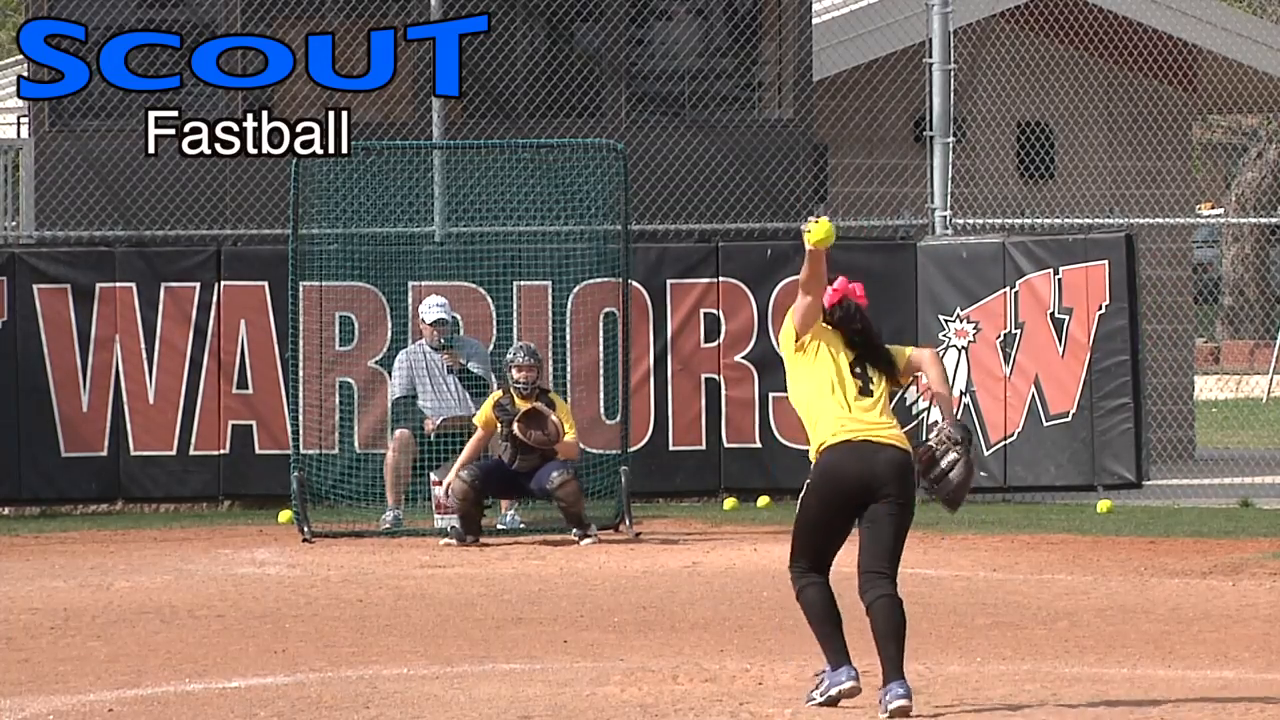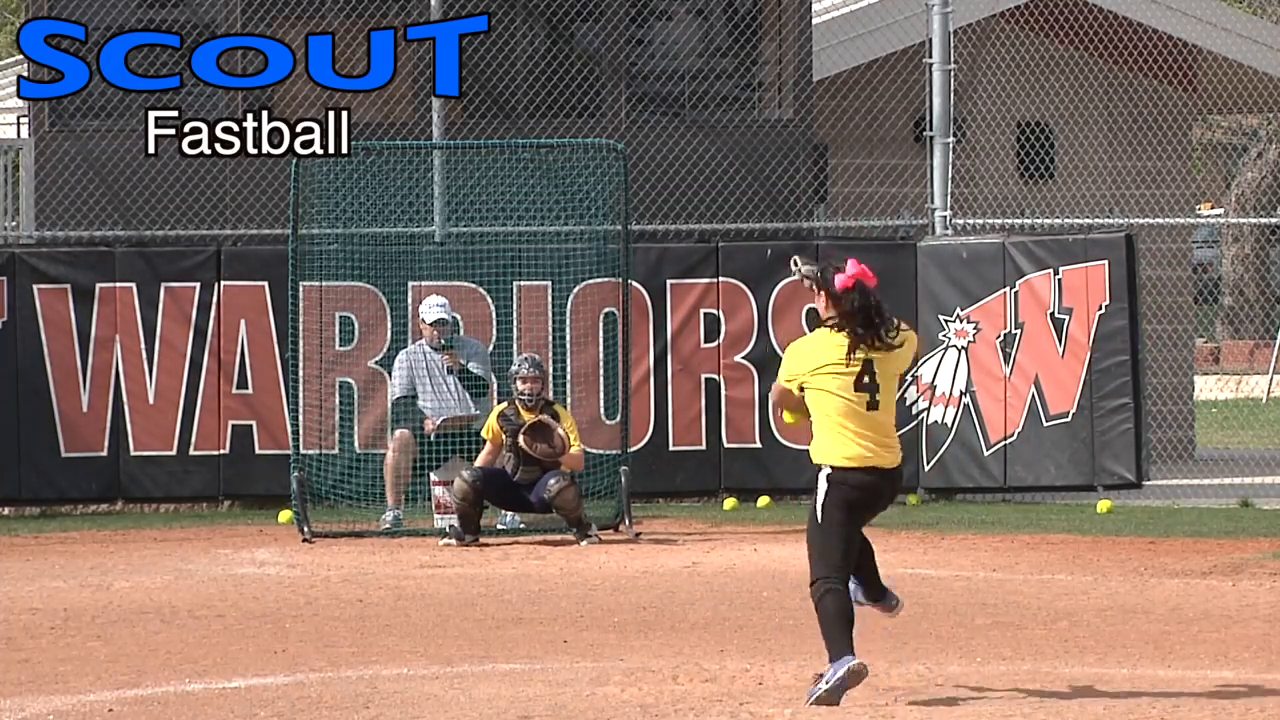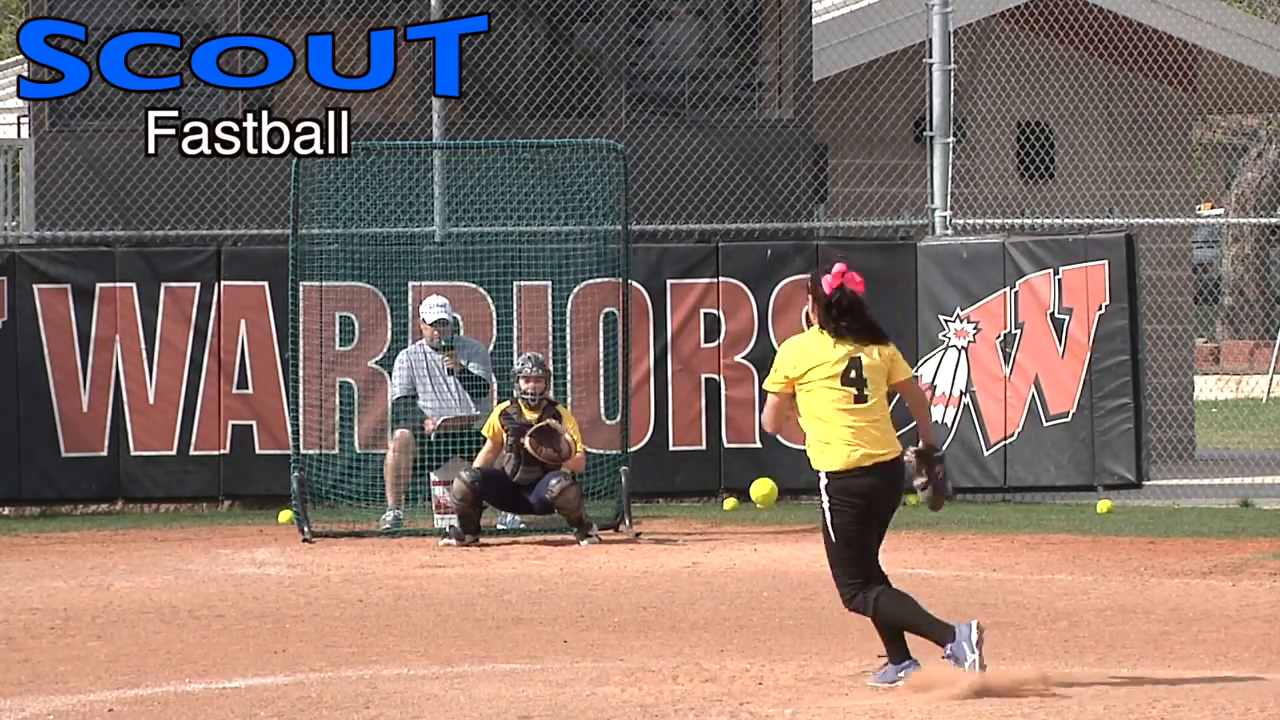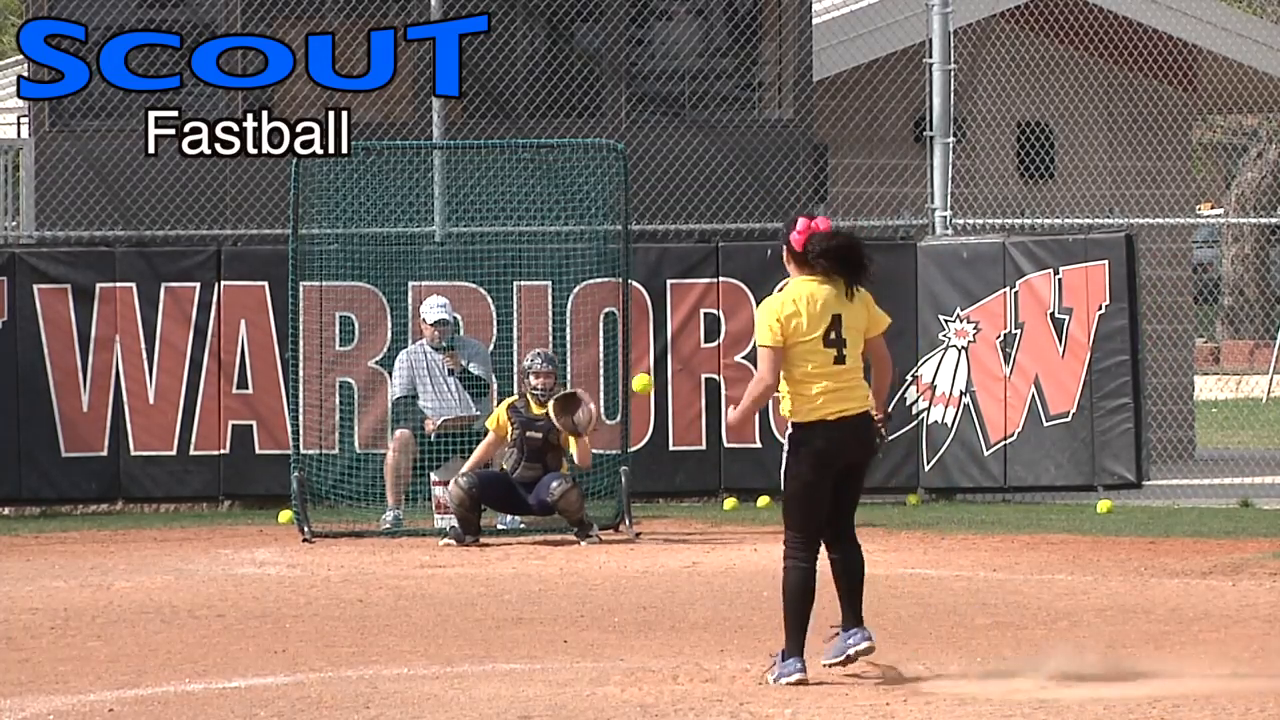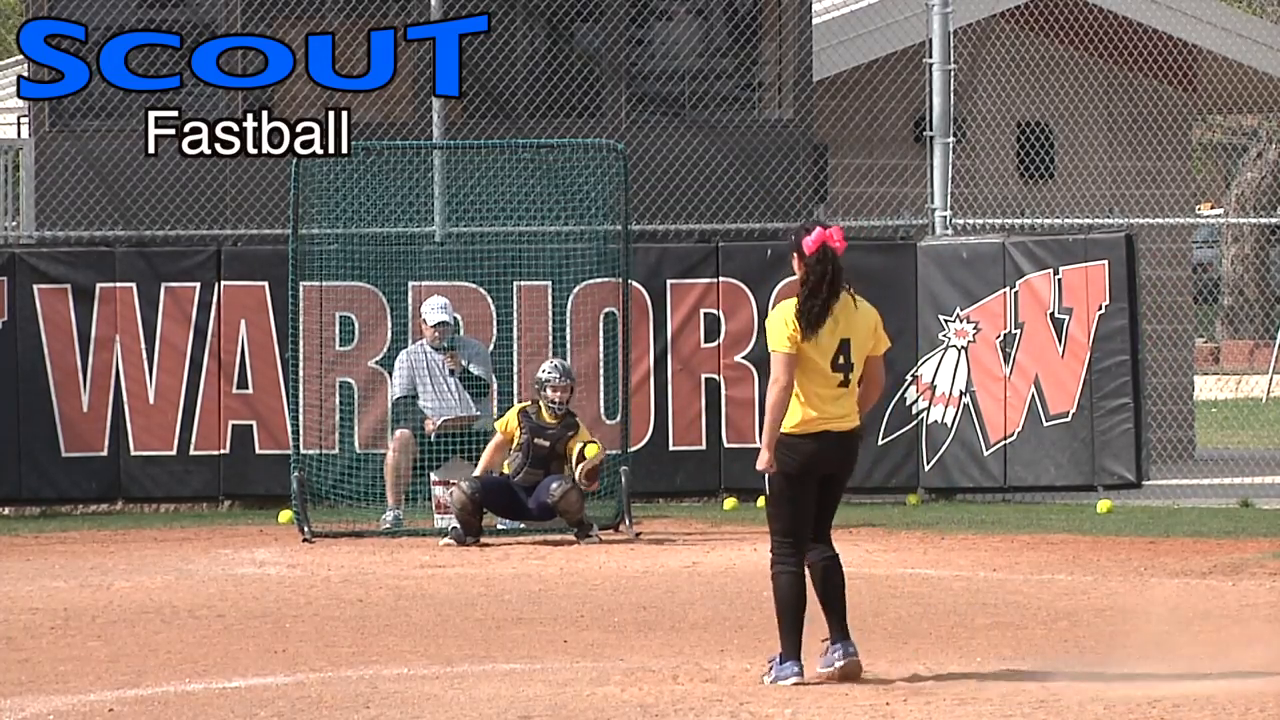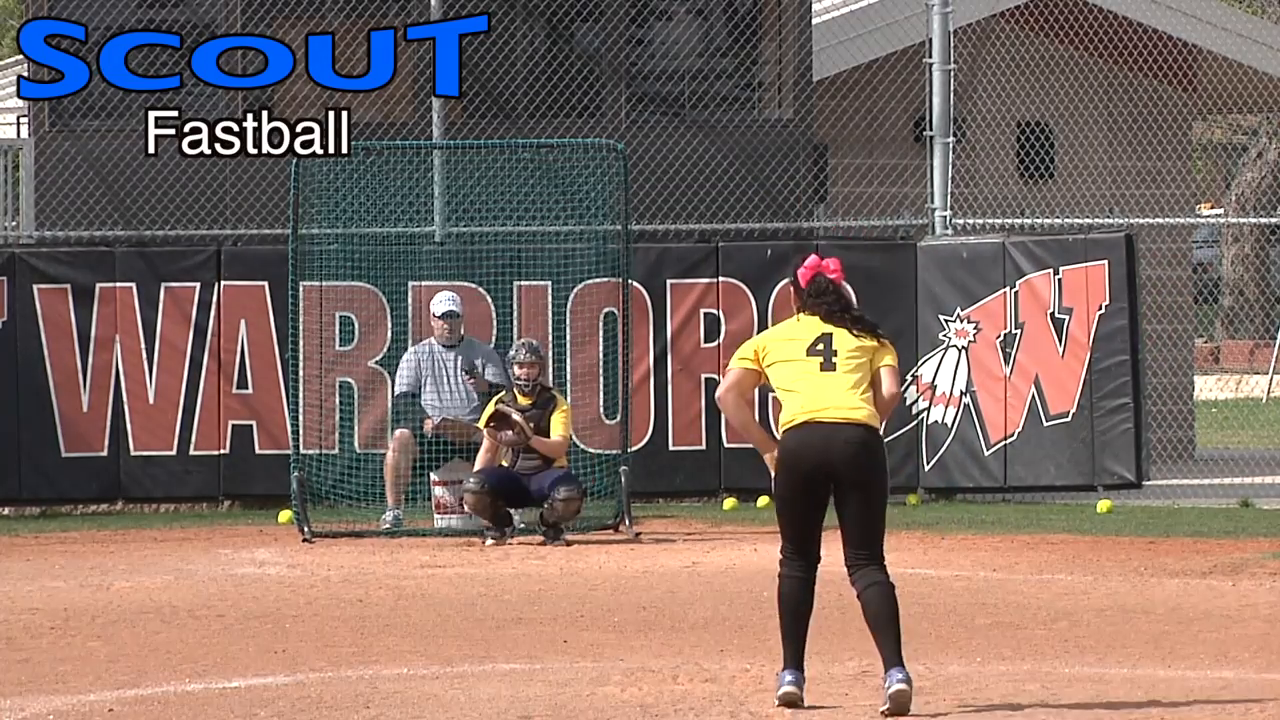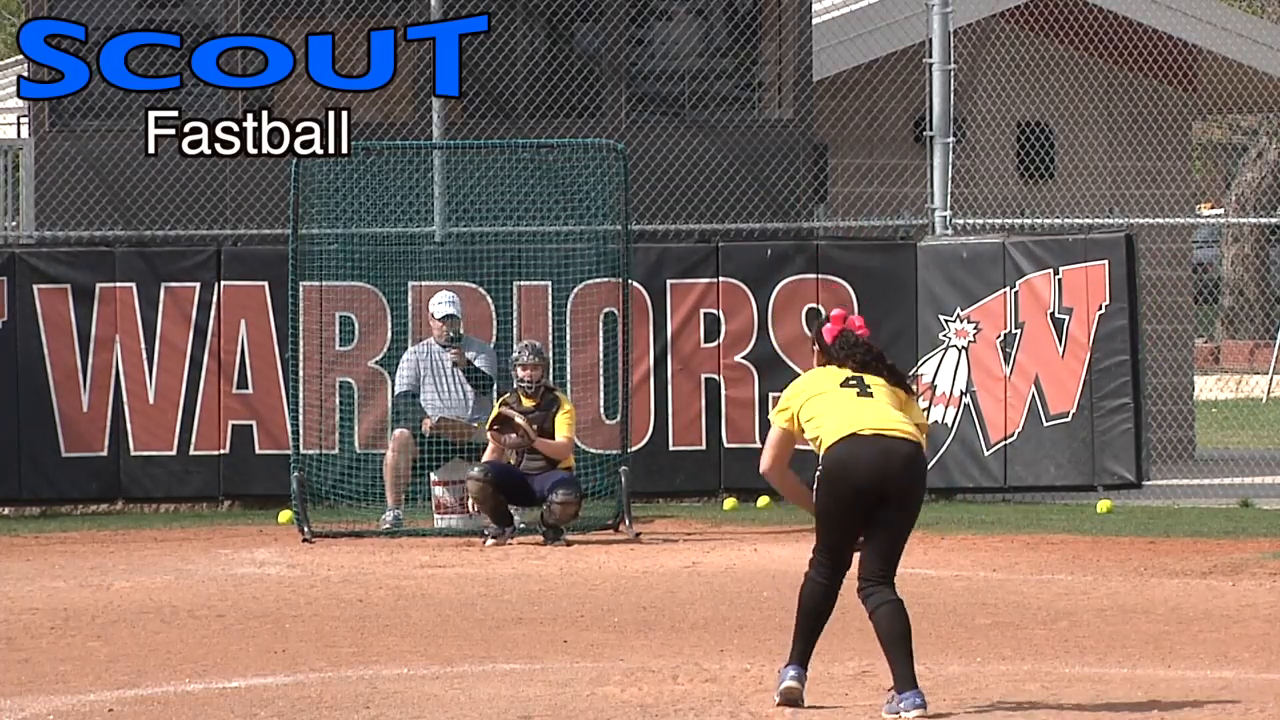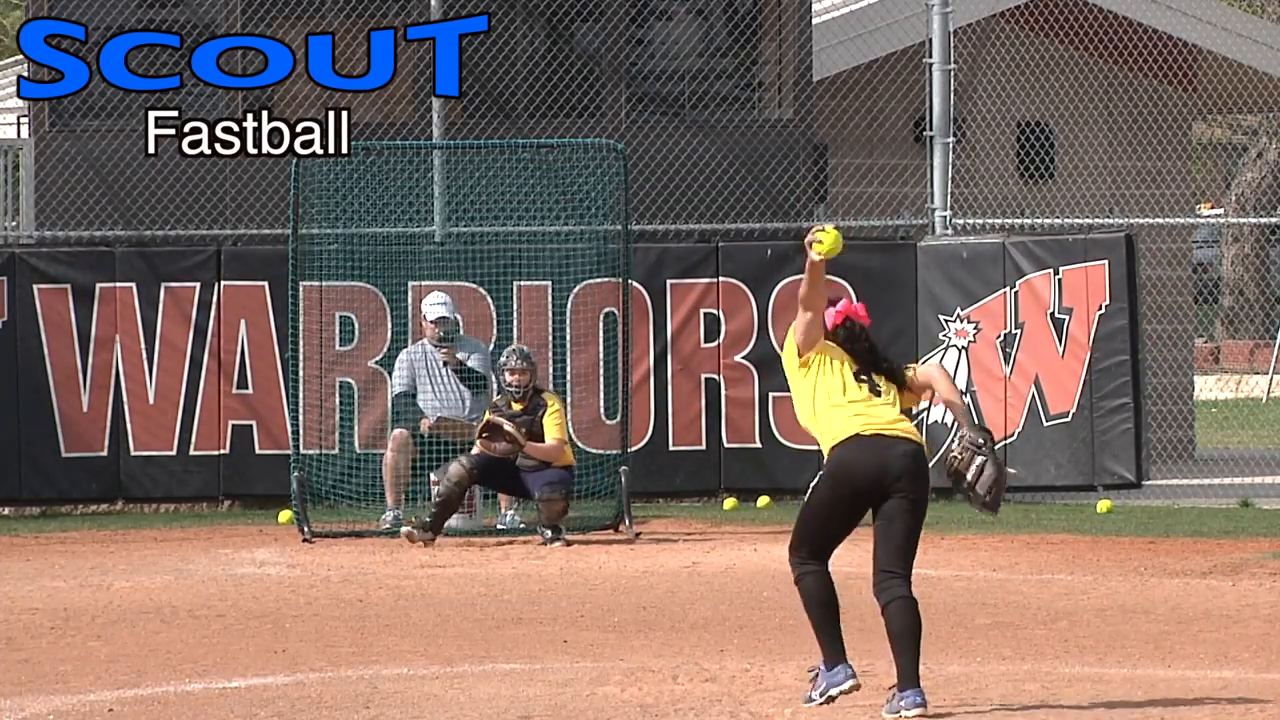
dt=0.3s
person 1, frame 1
left shoulder: (802, 339)
right shoulder: (882, 355)
left elbow: (807, 291)
right elbow: (927, 359)
left wrist: (813, 253)
right wrist: (948, 424)
left hip: (840, 462)
right hip: (893, 464)
left knee: (807, 573)
right knee: (878, 583)
left ankle: (840, 669)
person 1, frame 2
left shoulder: (812, 347)
right shoulder: (893, 346)
left elbow: (781, 397)
right elbow: (908, 339)
left hip: (843, 476)
right hip: (887, 473)
left knee: (826, 579)
right knee: (836, 524)
left ankle: (843, 661)
right ankle: (874, 590)
person 1, frame 3
left shoulder: (794, 351)
right shoulder: (879, 344)
left elbow: (772, 423)
right elbow: (916, 399)
right wrist: (928, 448)
left hip: (846, 480)
right hip: (889, 471)
left knee: (860, 590)
right knee: (863, 566)
left ankle: (951, 636)
right ankle: (900, 659)
person 1, frame 4
left shoulder: (777, 307)
right shoulder: (857, 297)
left elbow: (766, 382)
right elbow: (883, 364)
left wrist: (739, 412)
right wrist: (878, 412)
left hip: (811, 436)
right hip: (859, 429)
left knee: (800, 546)
right knee: (839, 532)
left ankle: (793, 659)
right ankle: (853, 629)
person 1, frame 5
left shoulder: (788, 314)
right shoulder: (864, 314)
left elbow: (780, 384)
right elbow: (875, 383)
left wrist: (766, 446)
left hip: (798, 442)
right hip: (845, 441)
left knee: (787, 552)
right knee: (818, 543)
left ankle: (789, 661)
right ankle: (841, 645)
person 1, frame 6
left shoulder: (772, 338)
right shoulder: (870, 335)
left elbow: (728, 395)
right elbow: (890, 393)
left wrist: (766, 448)
left hip: (801, 444)
right hip: (859, 442)
left knee: (797, 562)
right knee: (866, 564)
left ankle: (792, 674)
right ankle: (895, 671)
person 1, frame 7
left shoulder: (801, 386)
right shoulder: (892, 381)
left elbow: (770, 465)
right elbow: (922, 434)
left wrist: (814, 503)
left hip: (847, 457)
right hip: (905, 457)
left knee: (826, 567)
right knee: (877, 581)
left ankle: (795, 671)
person 1, frame 8
left shoulder: (805, 352)
right shoulder: (882, 363)
left elbow: (806, 300)
right elbow: (937, 377)
left wrist: (811, 270)
right wrist: (965, 421)
left hip: (853, 457)
right hip: (909, 459)
left knee: (807, 558)
right knee: (892, 580)
left ankle: (835, 667)
person 2, frame 1
left shoulder: (473, 349)
right shoulder: (407, 356)
left elbow: (482, 390)
right elbow: (400, 404)
left wrist: (458, 367)
right wrist: (422, 420)
left hip: (470, 428)
right hip: (426, 430)
right knee: (401, 437)
right ankle: (393, 511)
person 2, frame 2
left shoulder: (473, 349)
right shoulder: (407, 357)
left elbow: (482, 390)
right elbow: (400, 404)
left wrist: (459, 368)
right wrist: (422, 420)
left hip: (471, 428)
right hip: (427, 431)
right knee: (401, 438)
right ankle: (393, 511)
person 2, frame 3
left shoulder: (474, 349)
right shoulder: (408, 357)
left elbow: (482, 391)
right elbow: (401, 404)
left wrist: (460, 370)
right wrist: (422, 421)
left hip: (473, 429)
right hip: (429, 431)
right knee: (401, 438)
right ankle: (393, 511)
person 2, frame 4
left shoulder: (474, 349)
right shoulder: (408, 357)
left elbow: (482, 391)
right elbow: (401, 403)
left wrist: (460, 369)
right wrist: (422, 421)
left hip: (473, 429)
right hip: (429, 432)
right knee: (401, 438)
right ankle: (393, 511)
person 2, frame 5
left shoulder: (474, 350)
right shoulder: (408, 357)
left elbow: (482, 392)
right elbow: (401, 403)
left wrist: (460, 370)
right wrist: (422, 421)
left hip: (473, 429)
right hip: (429, 431)
right knee: (401, 438)
right ankle: (393, 511)
person 2, frame 6
left shoulder: (483, 352)
right shoulder: (415, 354)
right elbow: (403, 399)
left wrist: (486, 386)
right wrist: (422, 419)
left hip: (474, 430)
right hip: (431, 431)
right knee: (401, 438)
right ankle: (393, 511)
person 2, frame 7
left shoulder: (480, 349)
right shoulder: (415, 354)
left elbow: (486, 387)
right elbow: (403, 398)
left wrist: (464, 363)
right wrist: (421, 419)
left hip: (473, 429)
right hip: (430, 431)
right knee: (400, 437)
right ankle: (393, 511)
person 2, frame 8
left shoulder: (474, 348)
right shoulder: (409, 356)
left elbow: (480, 385)
right elbow: (401, 400)
left wrist: (456, 363)
right wrist: (419, 419)
left hip: (472, 429)
right hip: (429, 430)
right knee: (399, 437)
right ankle: (393, 511)
person 3, frame 1
left shoulder: (553, 403)
right shoulder: (497, 402)
left elbow: (574, 451)
right elbow: (480, 438)
left wrist: (554, 440)
right wrist: (454, 471)
left hip: (543, 468)
right hip: (509, 470)
left knee: (563, 478)
right knee: (465, 478)
left ankle: (582, 528)
right ankle: (467, 532)
person 3, frame 2
left shoulder: (558, 415)
right shoulder: (501, 413)
left elbow: (579, 463)
right elbow: (490, 452)
right wrist: (466, 486)
left hip: (545, 488)
right hip: (511, 486)
left knee: (560, 485)
right knee: (467, 479)
left ankle: (583, 529)
right ankle: (467, 531)
person 3, frame 3
left shoulder: (560, 416)
right shoulder: (503, 413)
left elbow: (580, 465)
right elbow: (490, 451)
right wrist: (466, 486)
left hip: (545, 490)
right hip: (511, 486)
left knee: (562, 484)
right knee: (465, 480)
left ankle: (584, 529)
right ankle: (467, 531)
person 3, frame 4
right shoulder: (511, 407)
left elbow: (583, 462)
right elbow: (490, 444)
left wrist: (580, 435)
right wrist: (462, 474)
left hip: (544, 491)
right hip: (511, 485)
left knee: (562, 487)
right knee: (463, 486)
left ankle: (584, 529)
right ankle: (468, 531)
person 3, frame 5
left shoulder: (574, 429)
right shoulder: (521, 413)
left elbow: (587, 481)
right elbow: (497, 445)
left wrist: (588, 479)
right wrist: (475, 479)
left hip: (544, 497)
right hip: (511, 489)
left knee: (562, 487)
right knee: (464, 492)
left ankle: (584, 530)
right ankle: (469, 532)
person 3, frame 6
left shoulder: (555, 403)
right shoulder: (500, 403)
left elbow: (560, 449)
right elbow: (488, 449)
left wrist: (528, 437)
right wrist: (474, 487)
left hip: (546, 475)
right hip: (511, 477)
left knee: (570, 494)
right knee: (473, 489)
left ankle: (550, 526)
right ankle: (501, 526)
person 3, frame 7
left shoulder: (559, 404)
right shoulder: (506, 404)
left elbow: (564, 450)
right elbow: (494, 449)
left wrist: (532, 439)
right wrist: (478, 483)
left hip: (551, 475)
right hip: (517, 476)
left knee: (567, 498)
right knee: (477, 477)
left ankle: (550, 527)
right ankle: (502, 526)
person 3, frame 8
left shoulder: (549, 405)
right shoulder: (497, 406)
left elbow: (555, 452)
right elbow: (482, 445)
left wrist: (523, 445)
right wrist: (464, 472)
left hip: (549, 470)
right hip: (514, 470)
left knee: (552, 495)
right knee: (462, 465)
left ankle: (550, 529)
right ankle: (430, 527)
